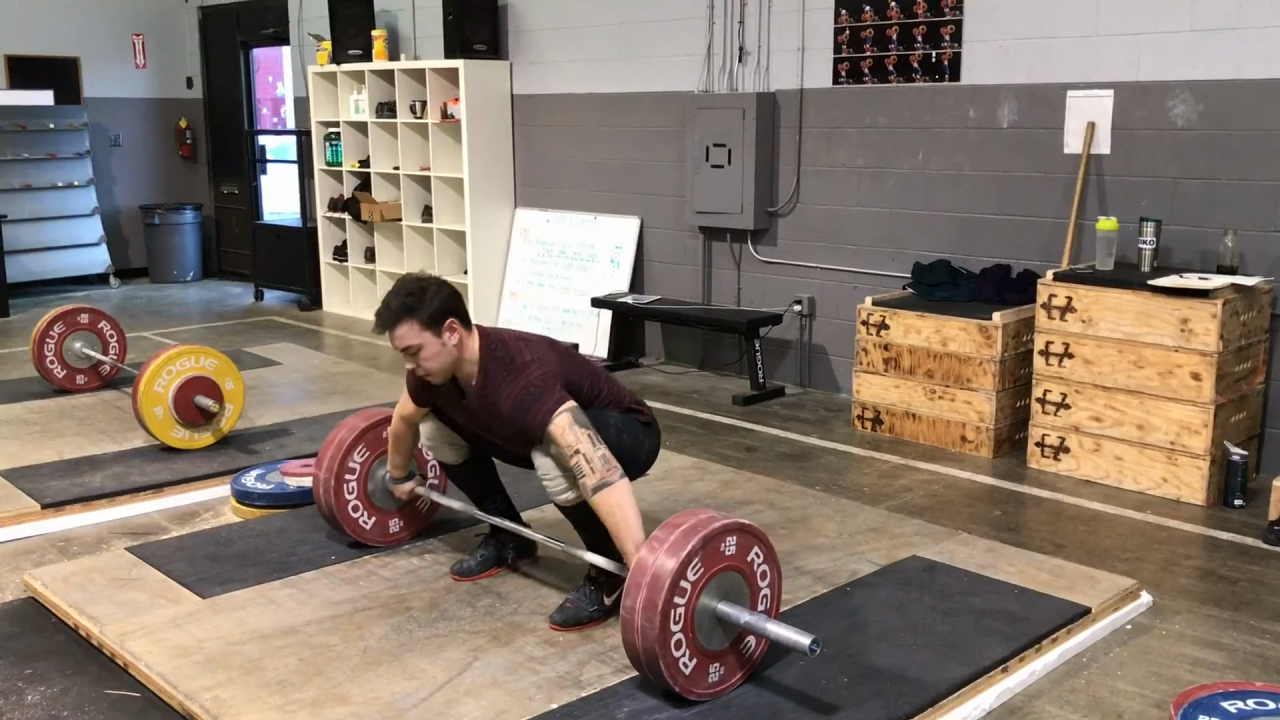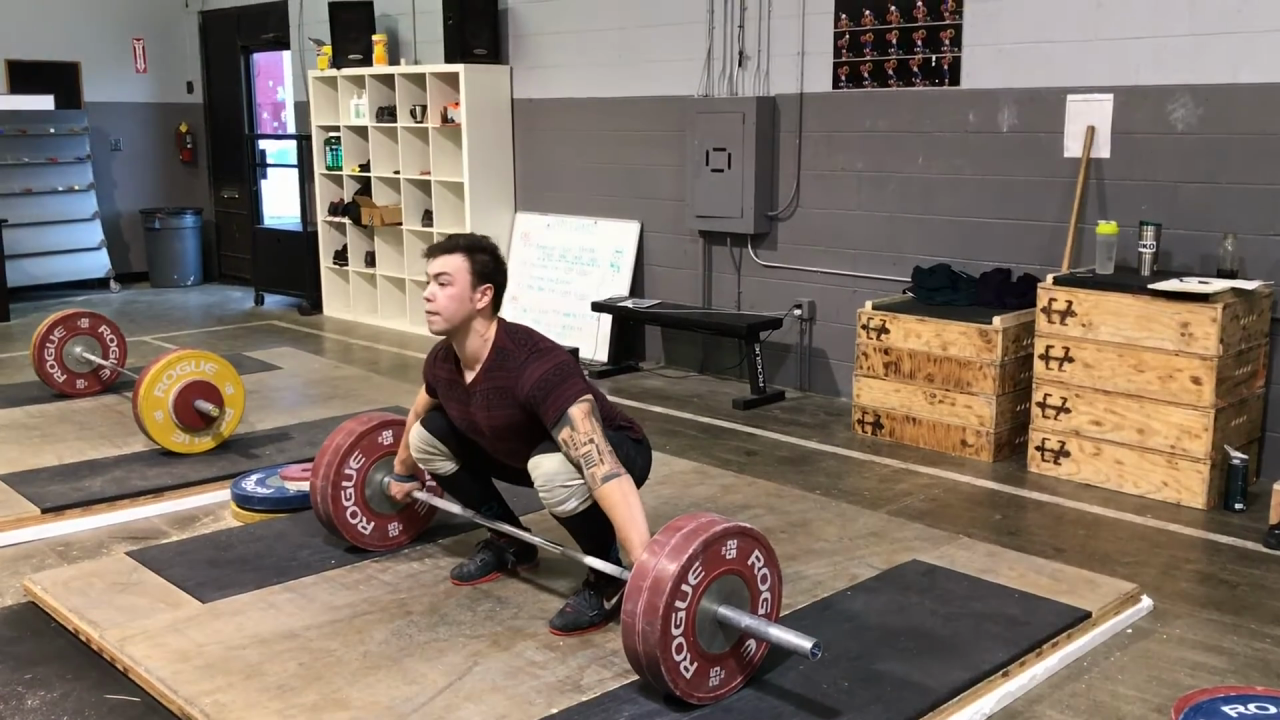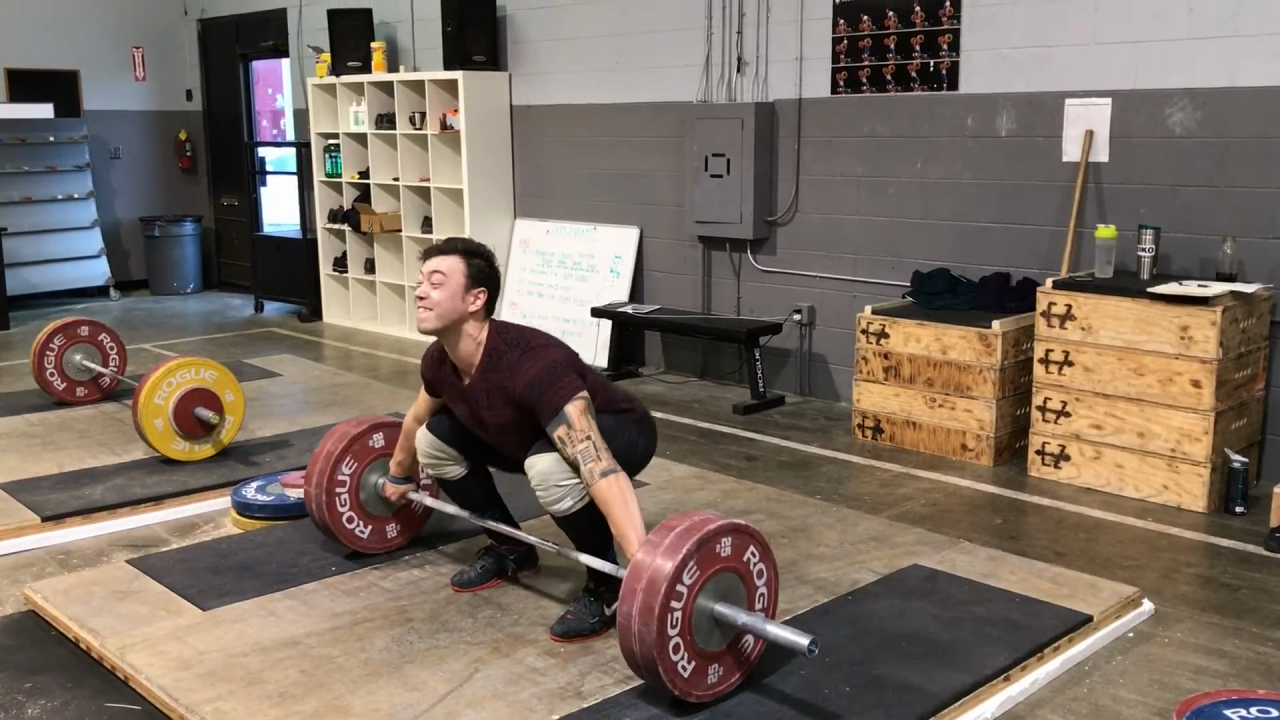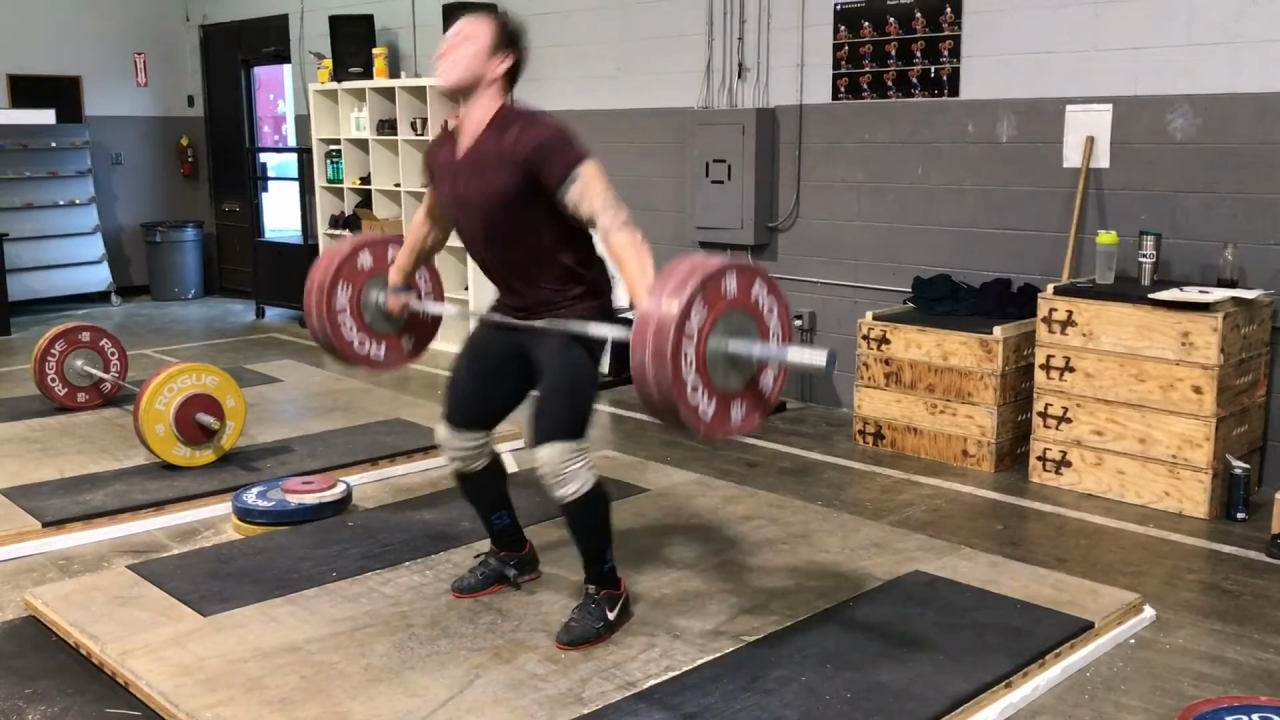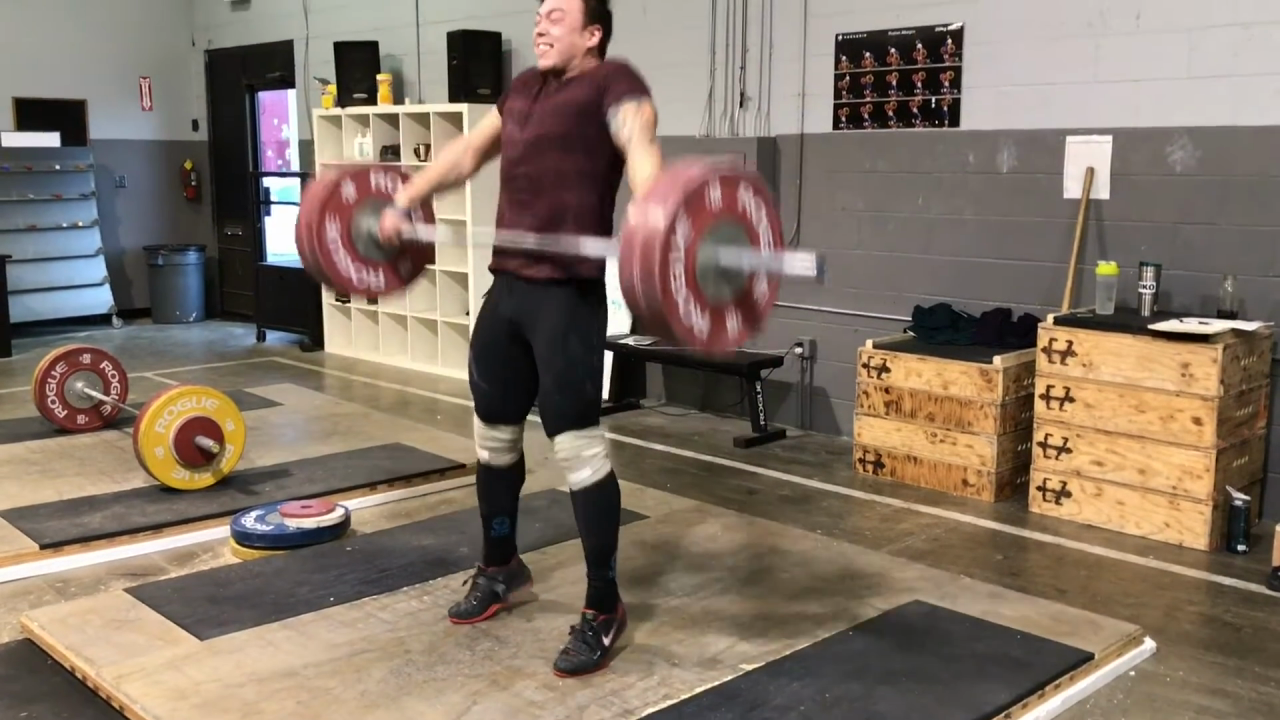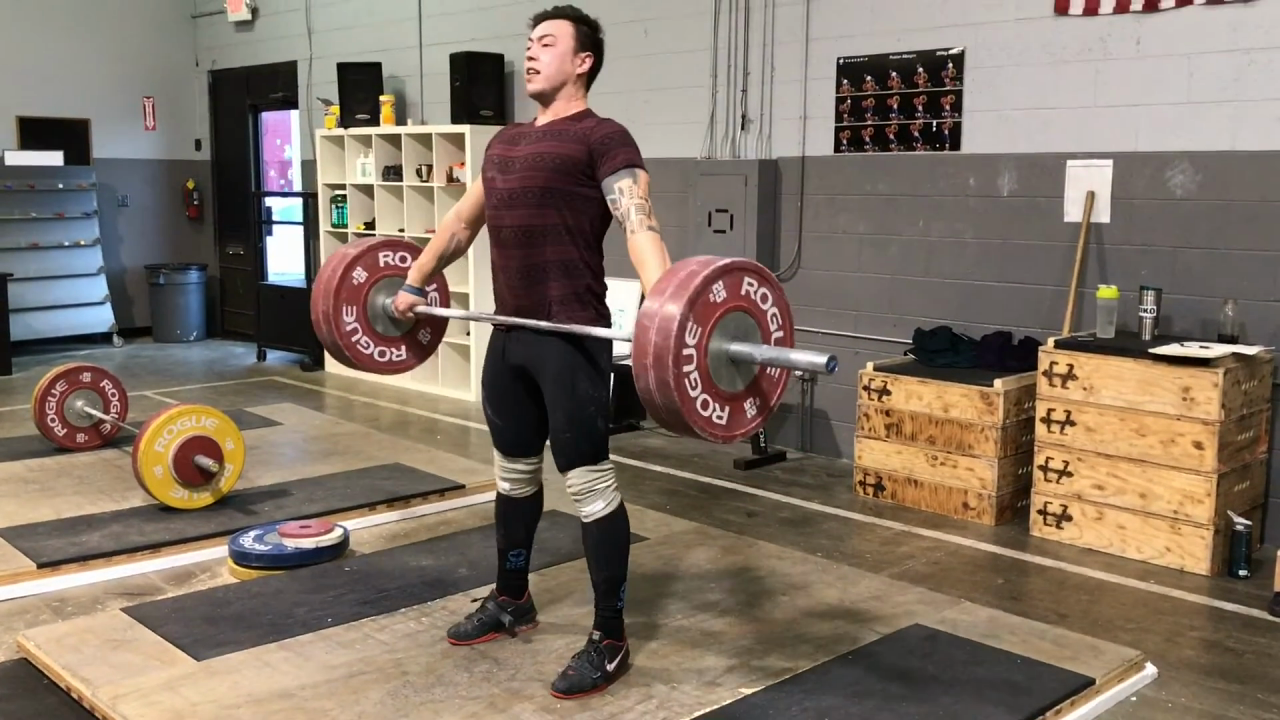
dt=0.7s
person 1, frame 1
left shoulder: (518, 377)
right shoulder: (435, 372)
left elbow: (597, 470)
right elbow: (404, 419)
right wrist: (399, 476)
left hip: (626, 434)
left knee: (557, 461)
right knee: (435, 428)
left ankle: (611, 573)
right ankle: (509, 538)
person 1, frame 2
left shoulder: (537, 366)
right shoulder: (443, 361)
left elbow: (602, 468)
right elbow: (417, 415)
right wrist: (402, 473)
left hip: (617, 449)
left knee: (554, 469)
right knee: (427, 435)
left ankle: (609, 579)
right ankle: (509, 542)
person 1, frame 3
left shoulder: (532, 364)
right shoulder: (440, 360)
left elbow: (599, 468)
right elbow: (419, 418)
right wrist: (399, 474)
left hip: (619, 427)
left knee: (549, 467)
right knee: (434, 441)
left ankle: (608, 588)
right ankle: (510, 549)
person 1, frame 4
left shoulder: (532, 139)
right shoulder: (443, 152)
left elbow: (611, 219)
right elbow: (429, 223)
left wrist: (653, 314)
right wrist: (397, 283)
left hip: (572, 314)
right hip: (513, 315)
left knee: (556, 456)
right knee: (459, 435)
left ankle: (606, 591)
right ankle: (511, 554)
person 1, frame 5
left shoulder: (610, 79)
right shoulder: (524, 88)
left elbow: (641, 149)
right elbow: (467, 149)
right wrist: (403, 201)
left hip: (567, 291)
right hip: (507, 289)
left knee: (577, 447)
right knee: (493, 436)
left ankle: (604, 613)
right ankle: (500, 566)
person 1, frame 6
left shoulder: (602, 137)
right shoulder: (506, 142)
left elbow: (638, 225)
right elbow: (462, 221)
right wrist: (414, 283)
left hip: (570, 336)
right hip: (510, 333)
left knee: (586, 482)
right knee: (514, 472)
left ankle: (609, 639)
right ankle: (510, 599)
